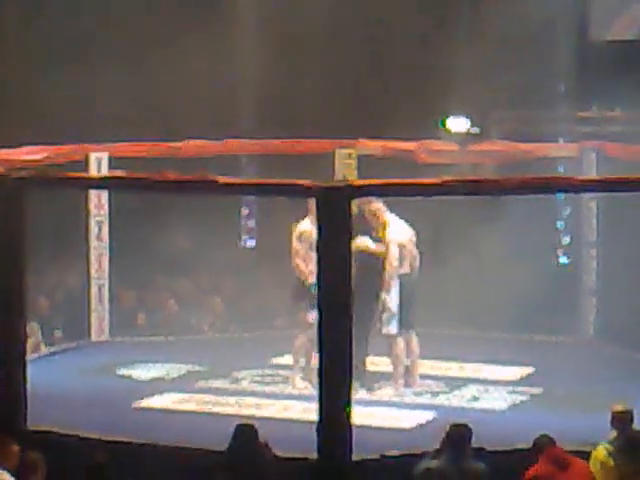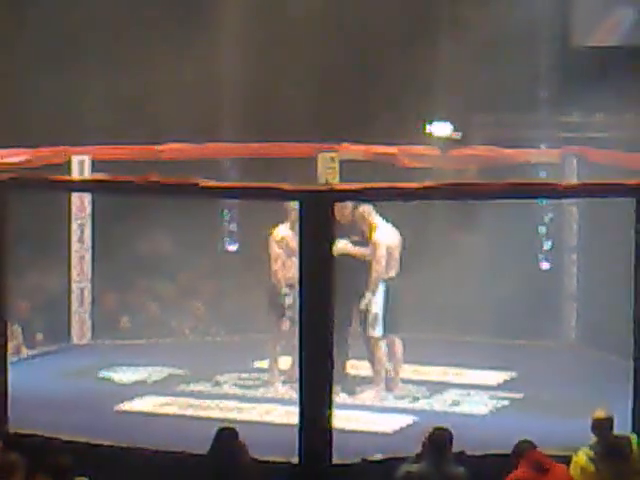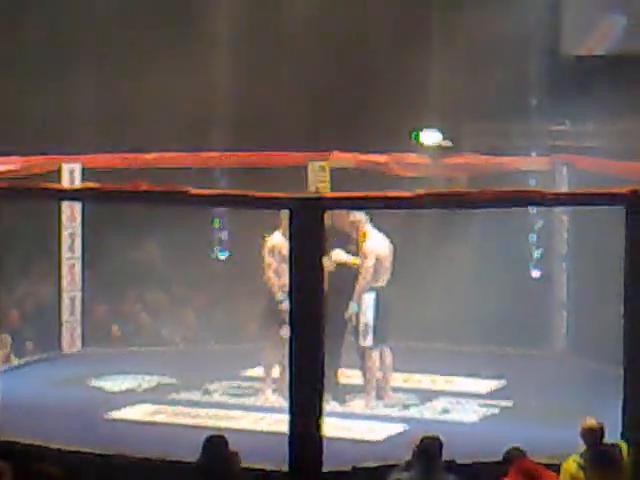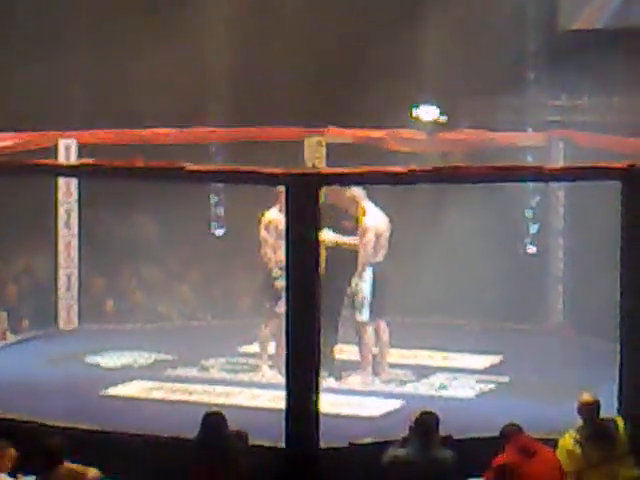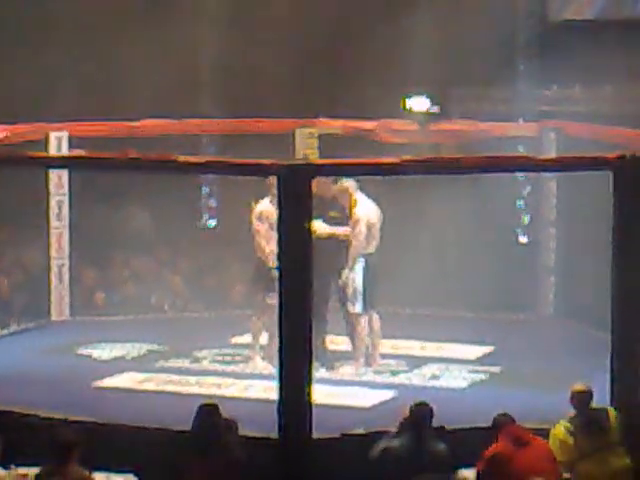
dt=0.5s
person 1, frame 1
left shoulder: (391, 232)
right shoulder: (406, 228)
left elbow: (392, 265)
right elbow: (415, 261)
left wrist: (384, 293)
left hip: (397, 283)
right hip: (409, 281)
left knee: (395, 333)
right knee: (409, 330)
left ankle: (398, 382)
right ankle: (413, 376)
person 1, frame 2
left shoulder: (379, 235)
right shoulder: (393, 232)
left elbow: (378, 268)
left wrist: (368, 293)
left hip: (382, 286)
right hip: (393, 284)
left knee: (377, 336)
right knee: (393, 334)
left ankle: (379, 385)
right ankle: (395, 380)
person 1, frame 3
left shoulder: (369, 244)
right shoulder: (384, 241)
left elbow: (365, 276)
left wrist: (354, 301)
left hip: (371, 295)
right hip: (383, 293)
left knee: (369, 346)
right knee: (382, 344)
left ankle: (369, 395)
right ankle: (385, 390)
person 1, frame 4
left shoulder: (369, 220)
right shoulder: (381, 216)
left elbow: (366, 252)
left wrist: (356, 277)
left hip: (369, 271)
right hip: (379, 268)
left knee: (365, 322)
right knee: (379, 319)
left ankle: (366, 371)
right ankle: (382, 365)
person 1, frame 5
left shoulder: (360, 211)
right shoulder: (373, 207)
left elbow: (357, 243)
left wrist: (347, 268)
left hip: (360, 262)
right hip: (371, 260)
left knee: (358, 312)
right knee: (370, 310)
left ankle: (359, 361)
right ankle: (375, 356)
person 2, frame 1
right shoulder: (356, 219)
left wrist: (372, 247)
right wrist: (353, 246)
left hip: (385, 280)
right hip: (363, 281)
right knee: (361, 324)
right ankle: (359, 371)
person 2, frame 2
left shoulder: (361, 226)
left wrist: (351, 249)
right wrist: (333, 250)
left hip: (363, 285)
right hip: (340, 286)
right knee: (340, 330)
right ankle: (341, 375)
person 2, frame 3
right shoulder: (327, 234)
right elbow: (324, 262)
left wrist: (347, 258)
right wrist: (324, 263)
right hip: (335, 295)
right knee: (333, 339)
right ankle: (331, 383)
person 2, frame 4
left shoulder: (353, 212)
right shoulder: (323, 211)
left wrist: (337, 239)
right wrist: (321, 240)
left hip: (352, 272)
right hip: (331, 272)
right knee: (329, 316)
right ankle: (327, 361)
person 2, frame 5
left shoulder: (343, 202)
right shoulder: (312, 202)
left elbow: (353, 230)
left wrist: (329, 230)
right wrist: (312, 230)
left hip: (342, 263)
right hip: (319, 263)
right knee: (318, 306)
right ankle: (319, 351)
person 3, frame 1
left shoulder: (316, 229)
right shoulder: (303, 229)
right elbow: (297, 261)
right wrist: (312, 283)
left hip: (316, 284)
right hip: (306, 285)
left knee: (313, 330)
right knee: (306, 329)
left ankle: (308, 371)
right ankle: (296, 374)
person 3, frame 2
left shoulder: (295, 234)
right shoulder: (281, 234)
right elbow: (276, 267)
right wrist: (284, 292)
left hip: (295, 289)
right hip: (284, 290)
left knee: (297, 331)
right knee: (281, 333)
left ankle: (294, 371)
right ankle: (274, 377)
person 3, frame 3
left shoulder: (289, 241)
right shoulder: (274, 241)
right elbow: (269, 274)
right wrist: (280, 299)
left hip: (290, 296)
right hip: (281, 297)
left knee: (287, 341)
right knee: (276, 342)
left ankle: (283, 383)
right ankle: (267, 386)
person 3, frame 4
left shoulder: (286, 217)
right shoulder: (271, 217)
right elbow: (266, 250)
right wrist: (276, 275)
left hip: (286, 272)
right hip: (277, 273)
left knee: (284, 318)
right knee: (274, 318)
left ankle: (280, 359)
right ankle: (263, 361)
person 3, frame 5
left shoulder: (276, 208)
right shoulder: (263, 209)
right elbow: (261, 240)
right wrist: (272, 265)
left hip: (277, 263)
right hip: (268, 264)
left knee: (275, 308)
right knee: (264, 308)
left ankle: (271, 351)
right ankle: (255, 353)
